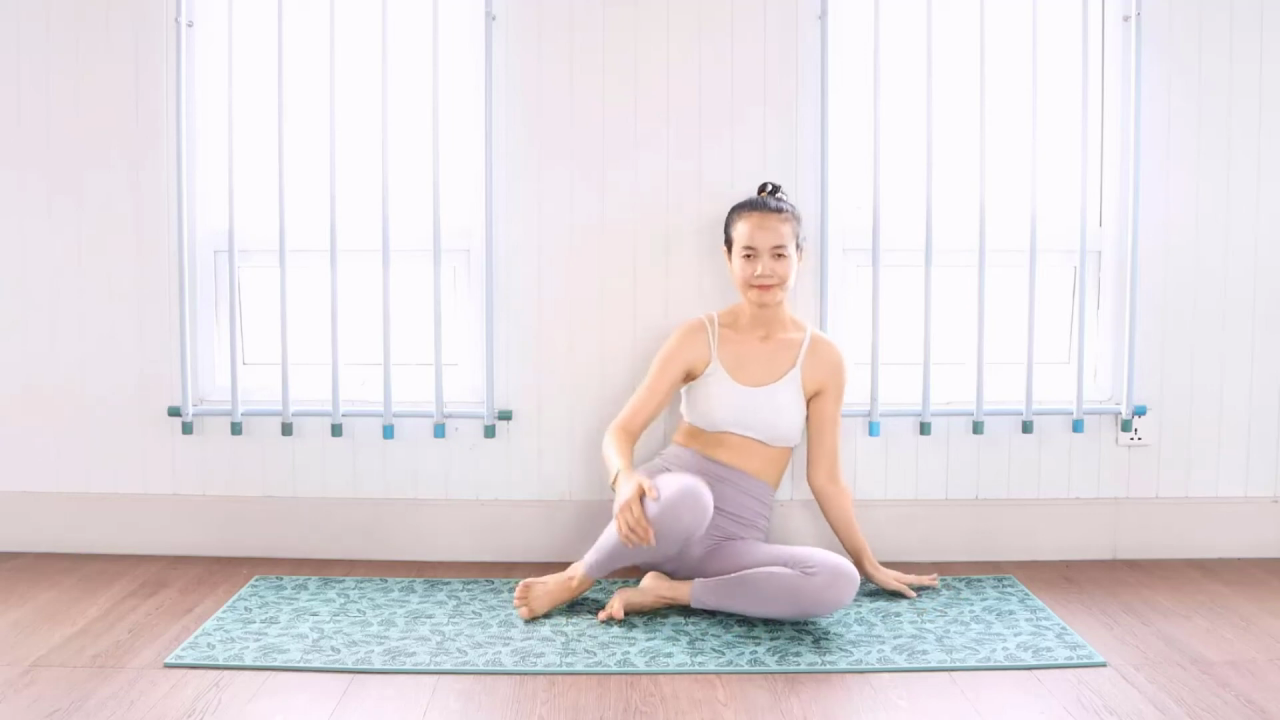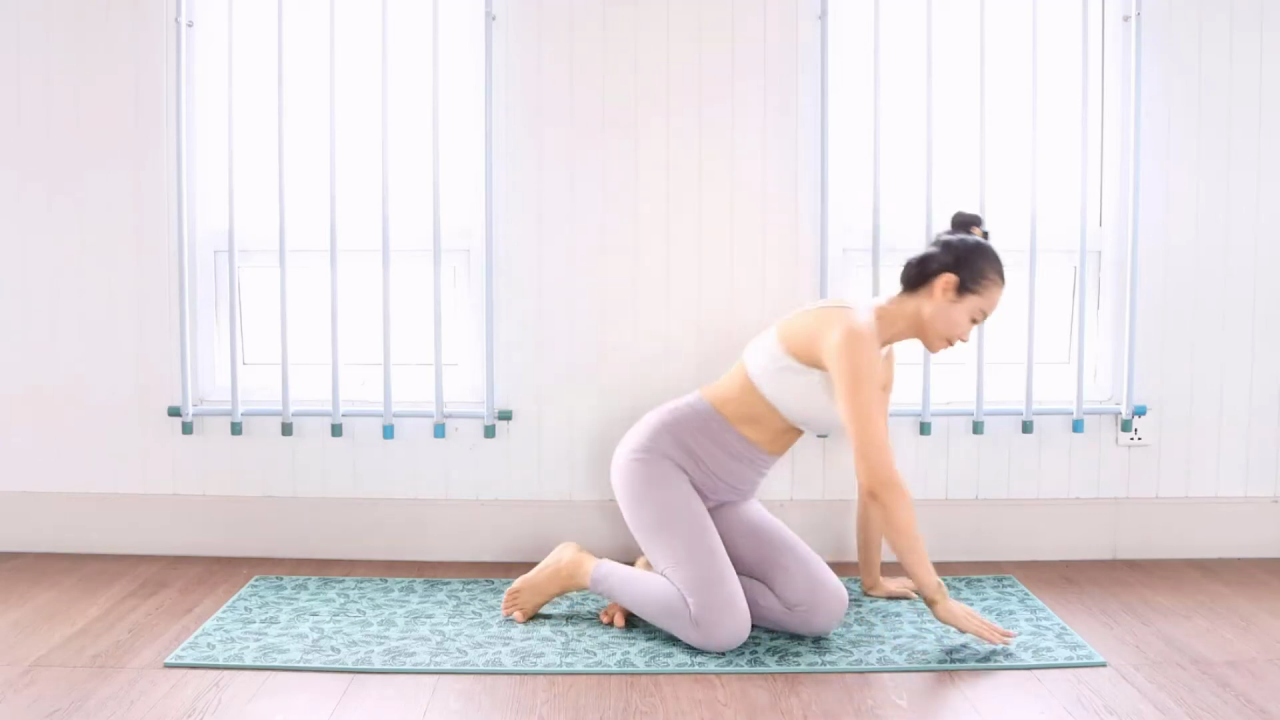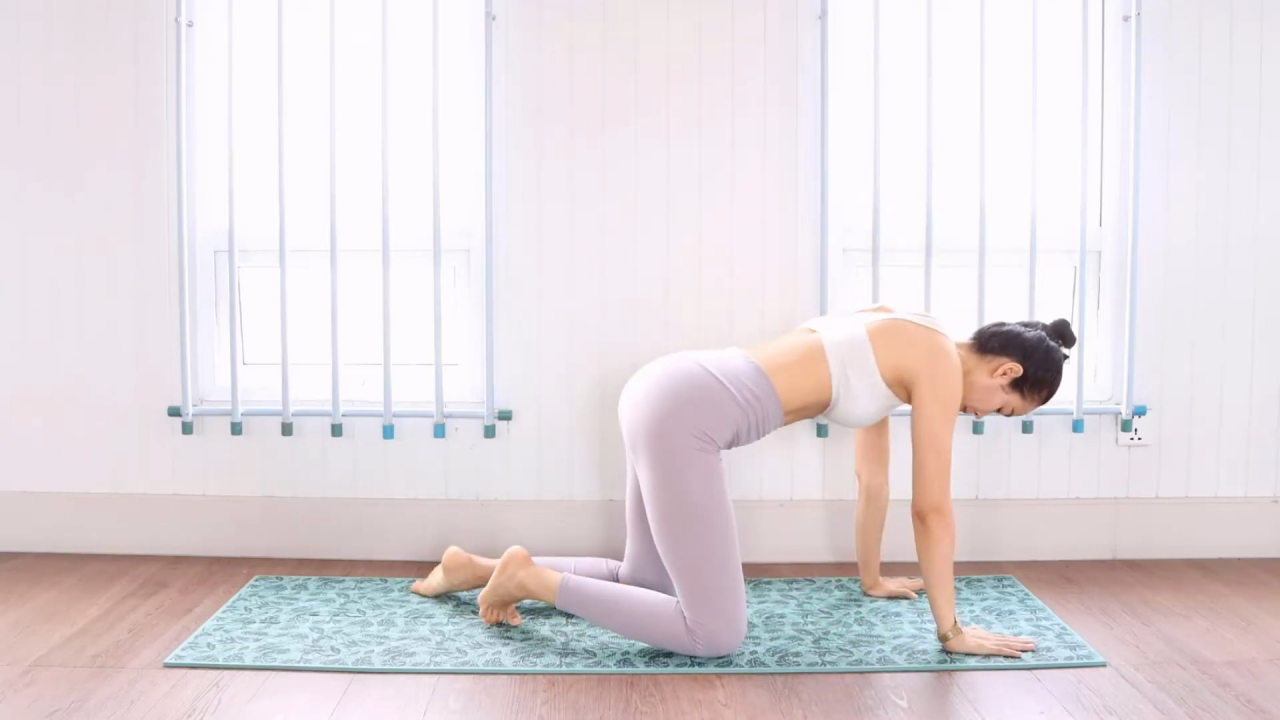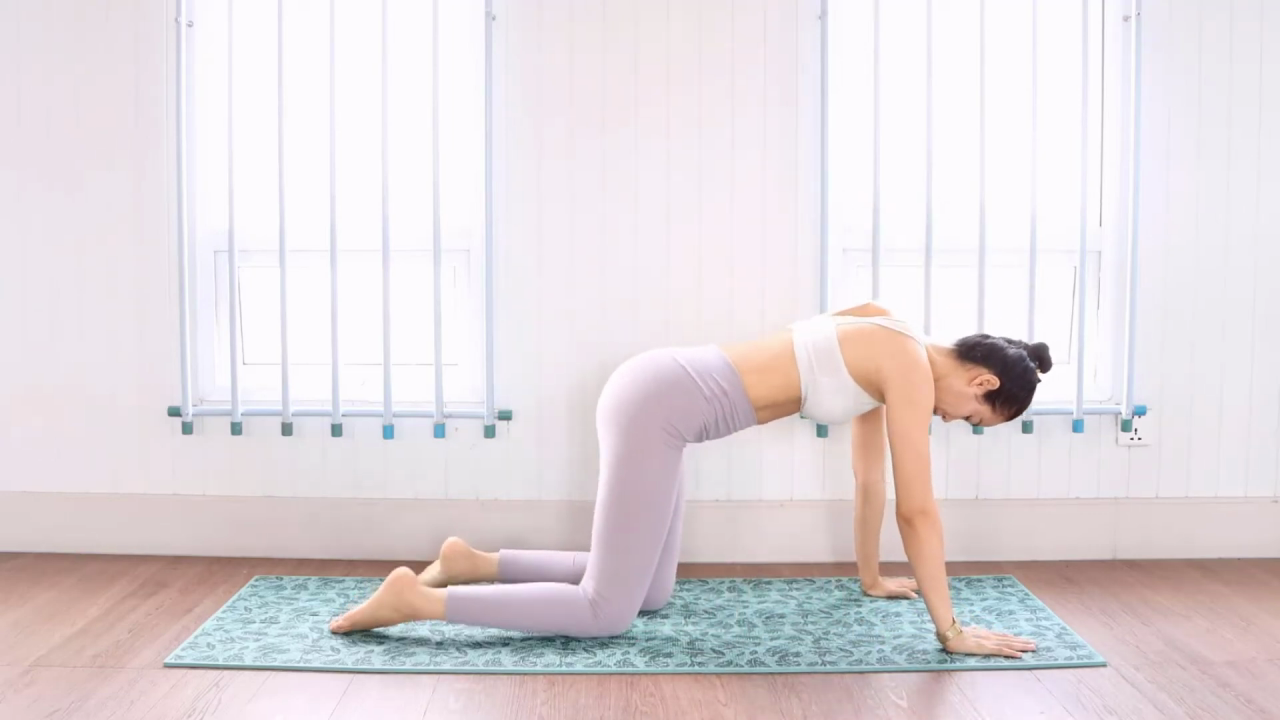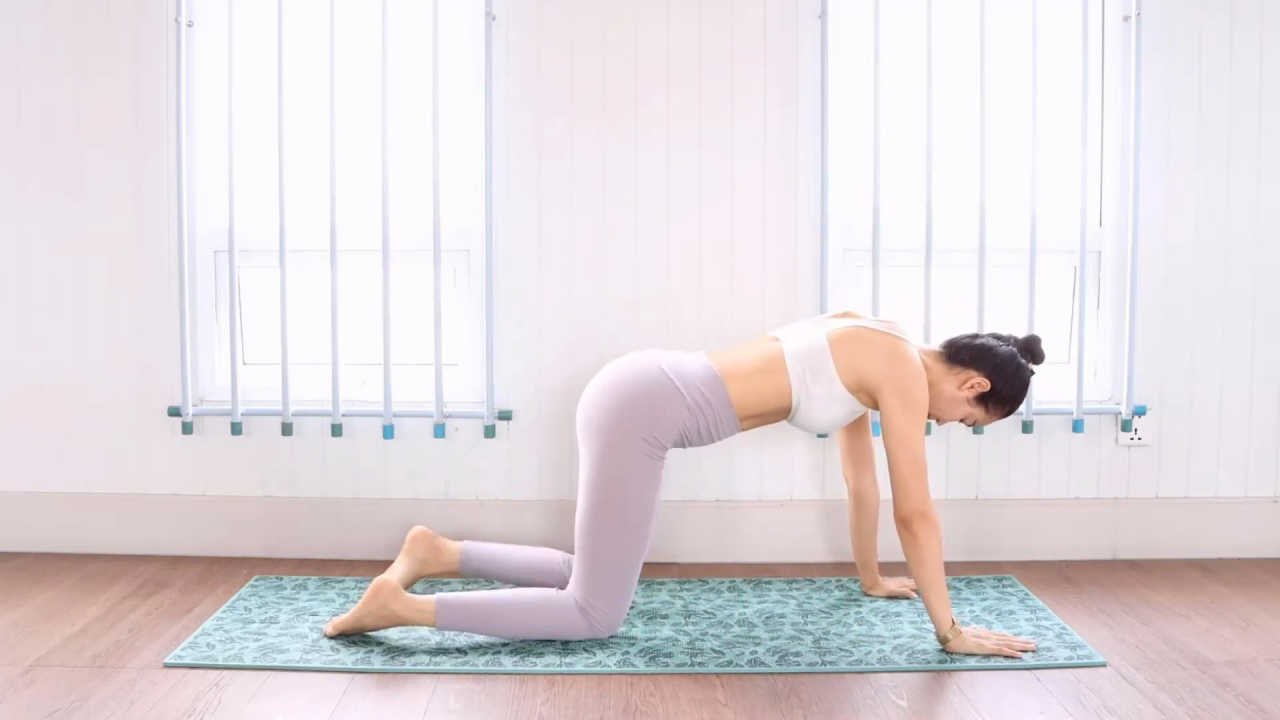
dt=1s
person 1, frame 1
left shoulder: (821, 359)
right shoulder: (697, 338)
left elbow: (826, 479)
right elbow: (620, 432)
left wrist: (870, 565)
right wrist: (625, 479)
left hip: (732, 543)
right hip: (672, 513)
left knee: (839, 582)
right knee: (688, 496)
left ankle: (667, 592)
right ankle: (575, 580)
person 1, frame 2
left shoulder: (882, 356)
right shoulder: (850, 332)
left elbow: (876, 481)
right elbow: (880, 485)
left wrist: (872, 576)
right wrist: (938, 597)
left hip: (726, 494)
right hip: (657, 461)
left knee: (825, 610)
right knee: (723, 630)
left ankle: (670, 577)
right ankle: (580, 568)
person 1, frame 3
left shoulder: (896, 346)
right shoulder: (942, 362)
left elbow: (872, 477)
right elbow: (931, 509)
left wrist: (872, 578)
right wrist: (952, 629)
left hip: (666, 391)
right hip: (683, 417)
left knee: (647, 583)
right knee: (716, 635)
left ankle: (476, 569)
right ankle: (528, 578)
person 1, frame 4
left shoulder: (884, 351)
right shoulder: (911, 366)
left elbow: (869, 476)
right elbow: (916, 509)
left wrist: (872, 577)
right wrist: (951, 629)
left hip: (654, 395)
right hip: (657, 406)
left knee: (649, 594)
right knee: (607, 614)
left ankle: (473, 563)
right ankle: (415, 599)
person 1, frame 5
left shoulder: (867, 354)
right shoulder: (903, 370)
left elbow: (860, 479)
right elbow: (915, 512)
left wrist: (871, 577)
right wrist: (950, 629)
left hip: (636, 391)
right hip: (640, 412)
left knee: (597, 581)
right knee: (594, 617)
left ankle: (437, 552)
right ankle: (399, 606)
